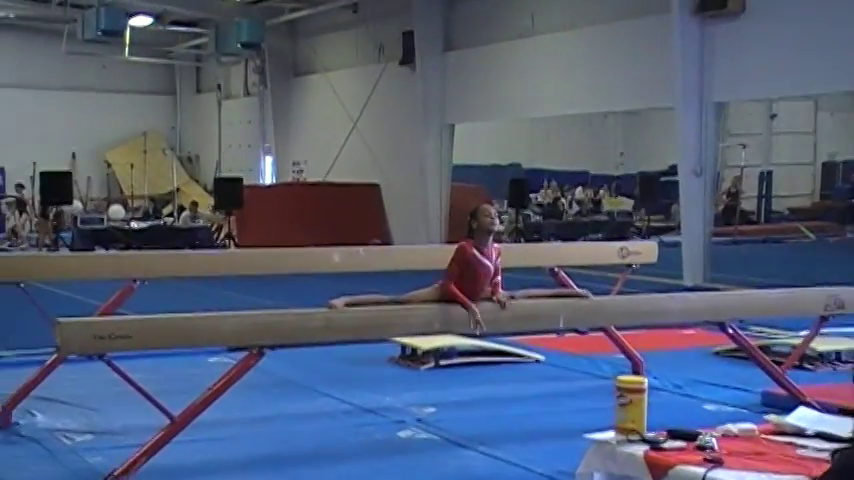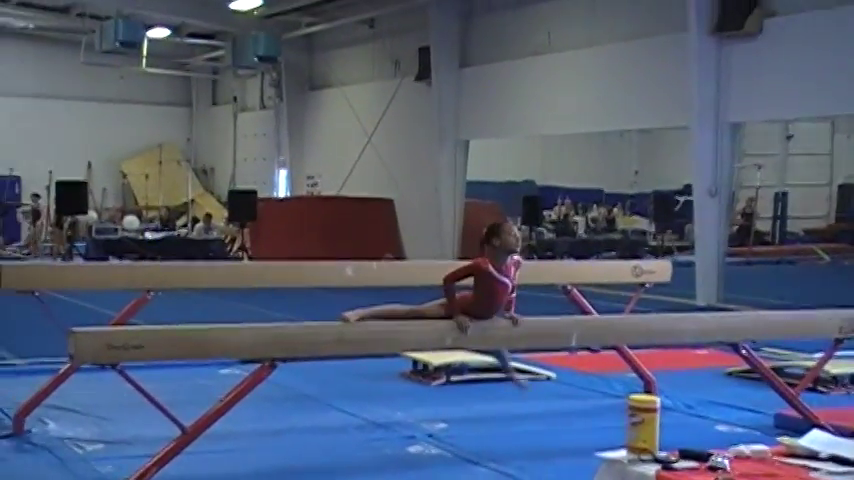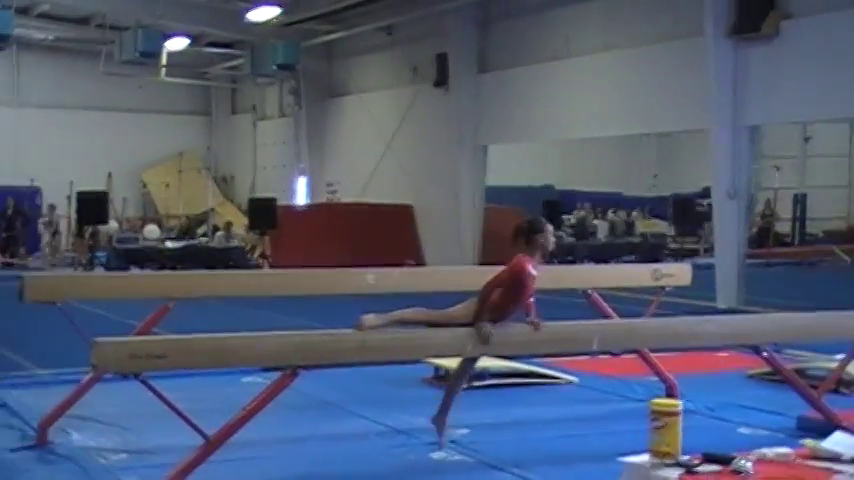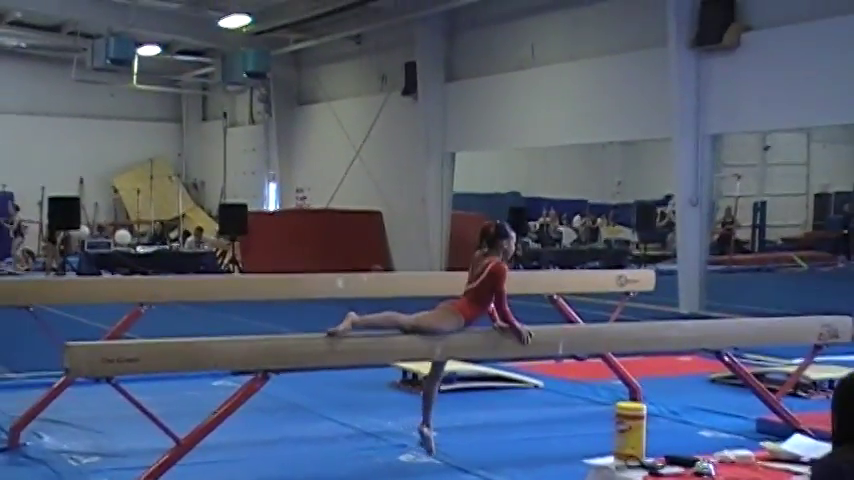
dt=0.4s
person 1, frame 1
left shoulder: (496, 250)
right shoulder: (464, 249)
left elbow: (496, 276)
right elbow: (449, 284)
left wrist: (497, 292)
right wrist: (471, 308)
left hip: (476, 297)
right hip: (445, 294)
left knee: (514, 296)
right knee: (399, 299)
right ankle: (347, 300)
person 1, frame 2
left shoulder: (516, 262)
right shoulder: (483, 265)
right elbow: (448, 280)
left wrist: (510, 312)
right wrist: (456, 314)
left hip: (486, 317)
right hip: (466, 307)
right knee: (413, 311)
left ankle: (508, 371)
right ankle: (361, 312)
person 1, frame 3
left shoulder: (533, 261)
right shoulder: (521, 264)
left elbow: (527, 290)
right elbow: (487, 289)
left wrist: (530, 316)
right wrist: (480, 321)
left hip: (492, 315)
right hip: (487, 312)
left knee: (466, 368)
right knee: (434, 317)
right ankle: (380, 319)
person 1, frame 4
left shoulder: (480, 258)
right shoulder: (499, 267)
right elbow: (501, 306)
left wrist: (498, 322)
right wrist: (516, 326)
left hip: (452, 310)
right hip: (456, 316)
left knee: (436, 374)
right knee: (408, 323)
left ankle: (426, 425)
right ankle: (357, 321)
